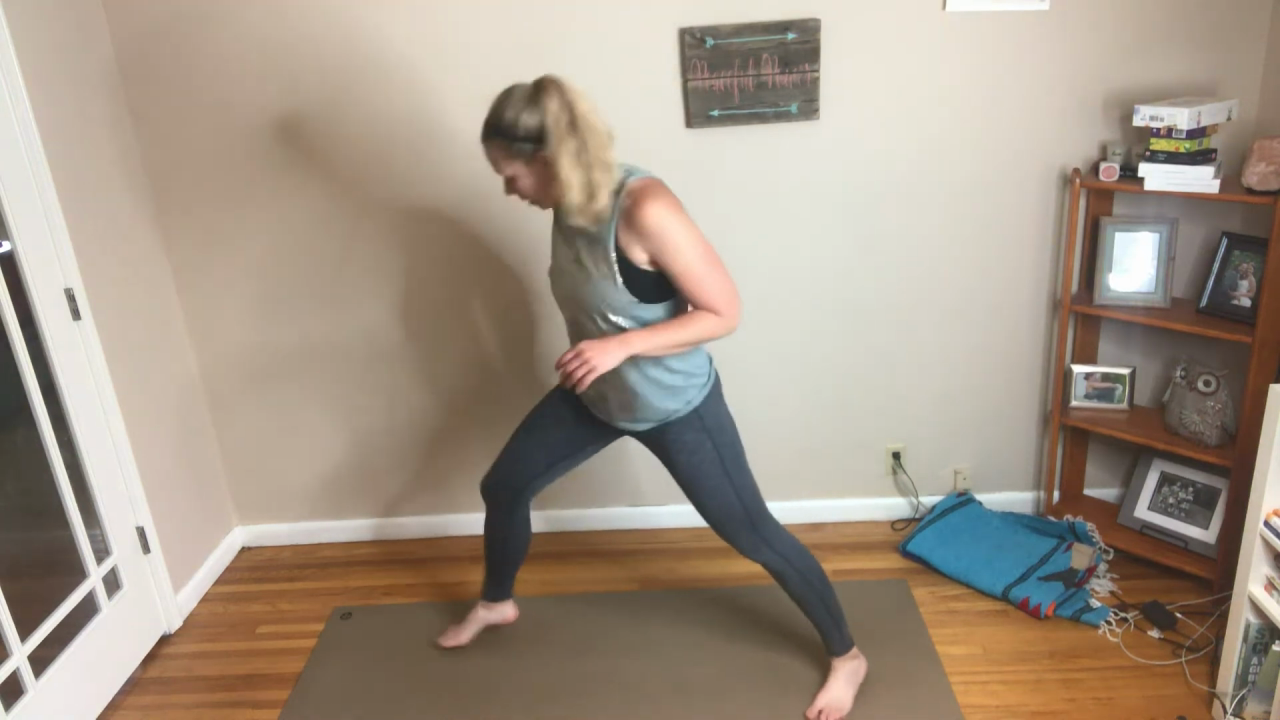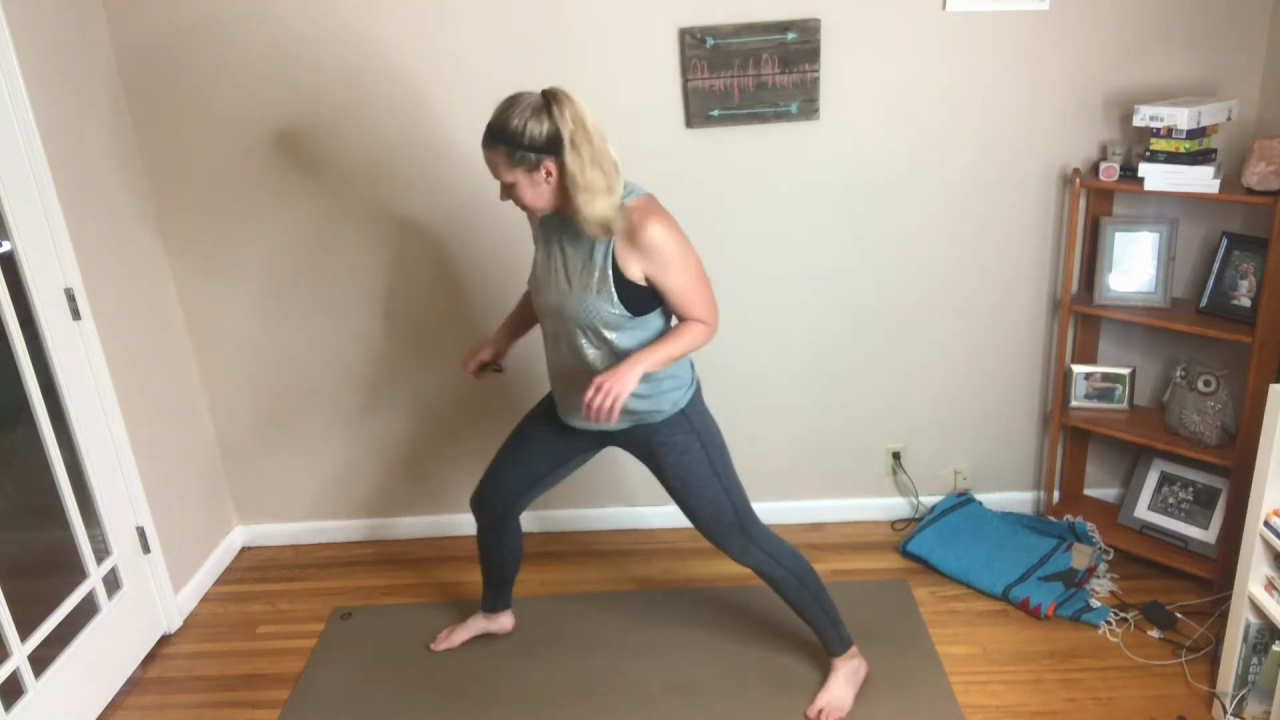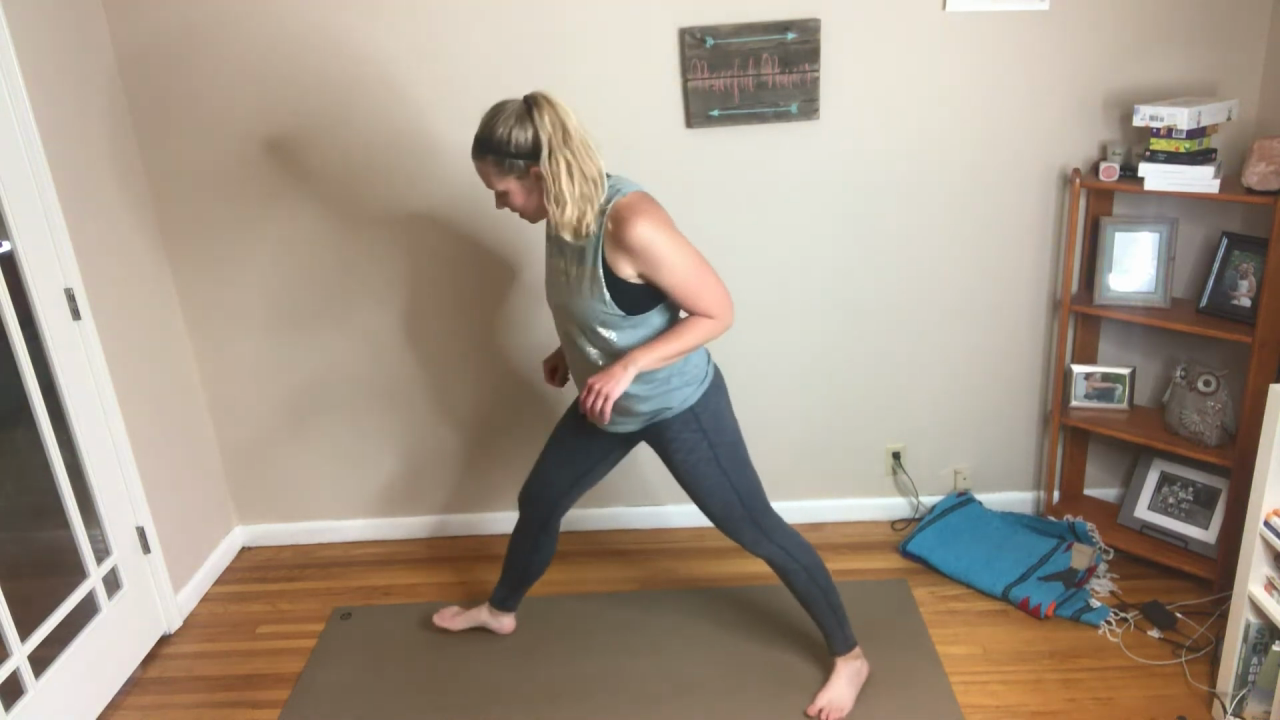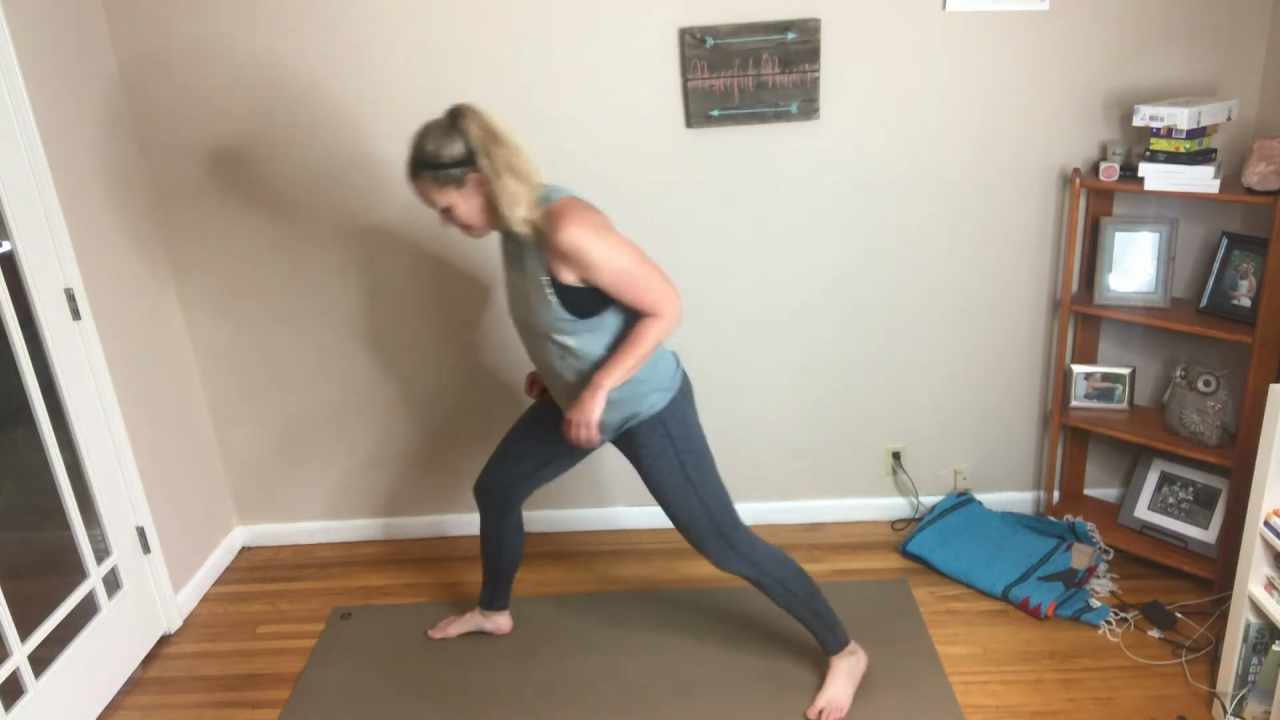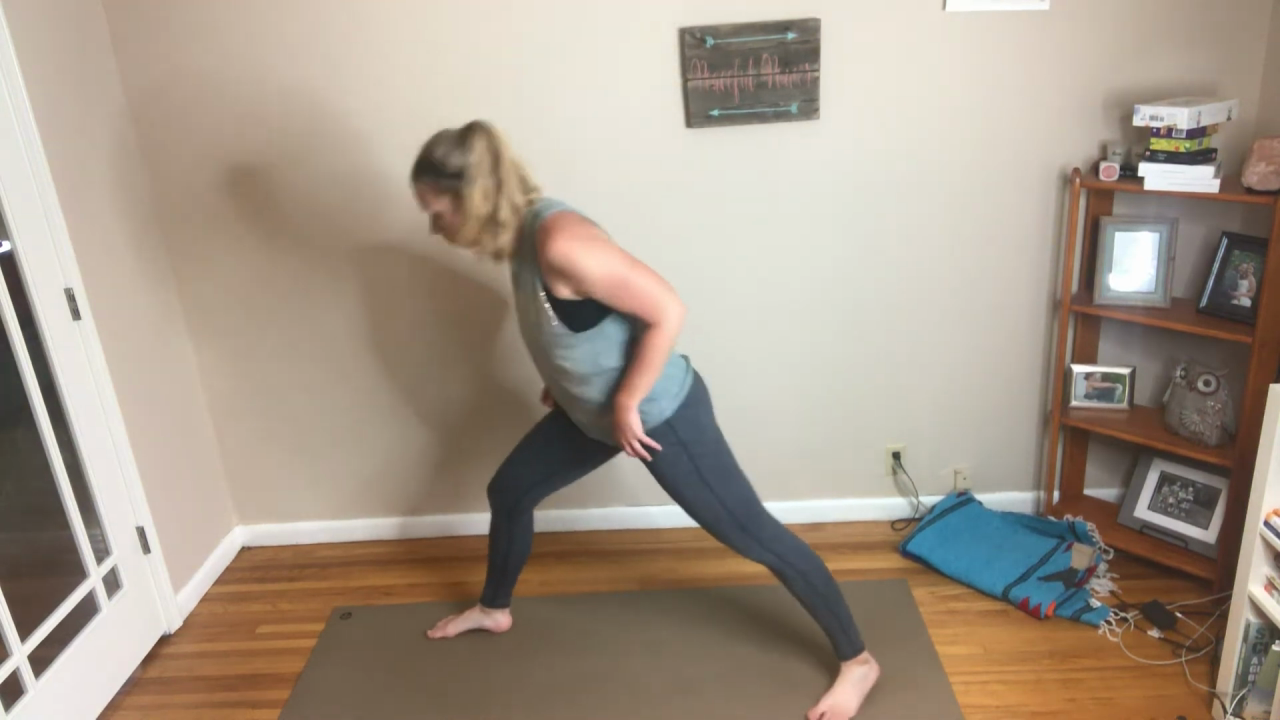
dt=0.4s
person 1, frame 1
left shoulder: (646, 208)
right shoulder: (569, 200)
left elbow: (723, 313)
left wrist: (622, 346)
right wrist: (594, 352)
left hip: (674, 404)
right hip: (593, 395)
left knee: (754, 535)
right knee: (502, 487)
left ankle: (847, 657)
right ankle: (496, 602)
person 1, frame 2
left shoulder: (642, 226)
right shoulder: (547, 215)
left elbow: (702, 320)
left wrist: (632, 368)
right wrist: (502, 338)
left hip: (661, 411)
right hip: (574, 404)
left knee: (741, 538)
right knee: (491, 501)
left ankle: (845, 656)
right ankle: (494, 612)
person 1, frame 3
left shoulder: (631, 222)
right shoulder: (564, 212)
left elbow: (716, 313)
left wrist: (628, 366)
right wrist: (571, 351)
left hip: (678, 405)
right hip: (607, 403)
left knee: (756, 530)
right knee: (539, 501)
left ankle: (848, 657)
right ankle: (499, 610)
person 1, frame 4
left shoulder: (564, 228)
right shoulder: (513, 224)
left elbow: (663, 307)
left wrist: (597, 391)
right wrist: (552, 371)
left hip: (645, 407)
right hip: (576, 399)
left knee: (723, 544)
right knee: (493, 489)
left ankle: (844, 653)
right ankle: (493, 610)
person 1, frame 5
left shoulder: (557, 241)
right shoulder: (520, 234)
left elbow: (666, 313)
left wrist: (626, 403)
right wrist: (564, 381)
left hip: (657, 414)
right hip: (591, 412)
left knee: (753, 535)
right knee: (507, 491)
left ankle: (858, 662)
right ankle: (493, 609)
